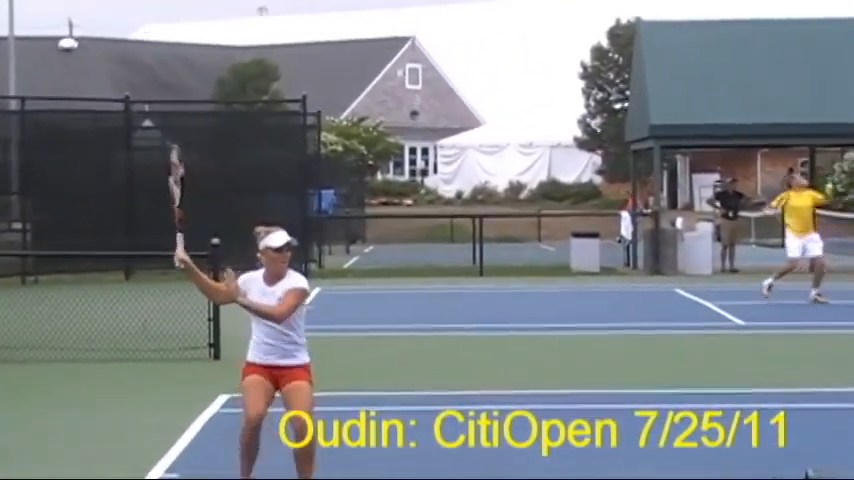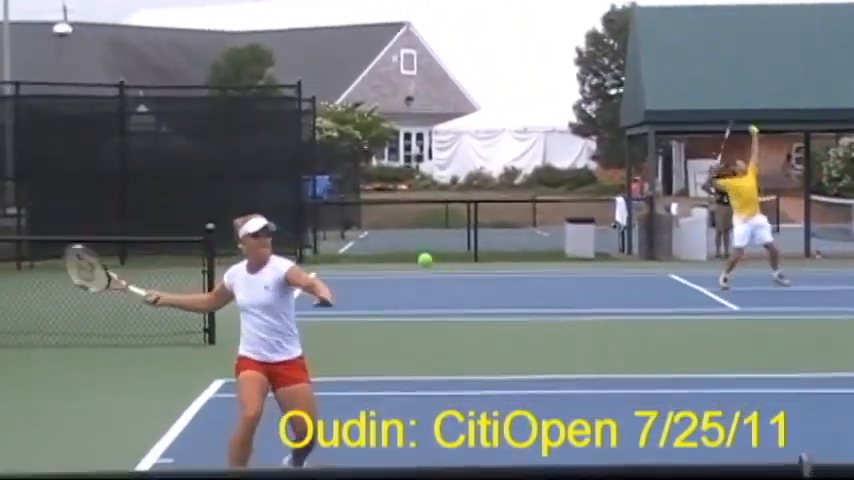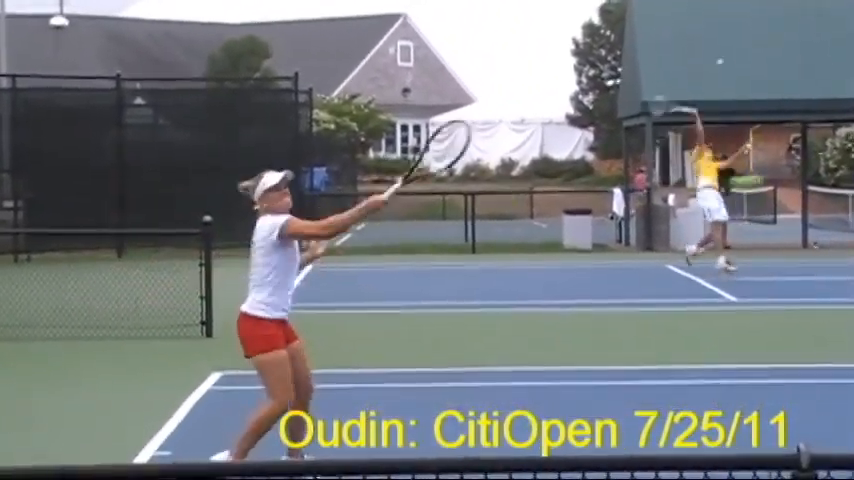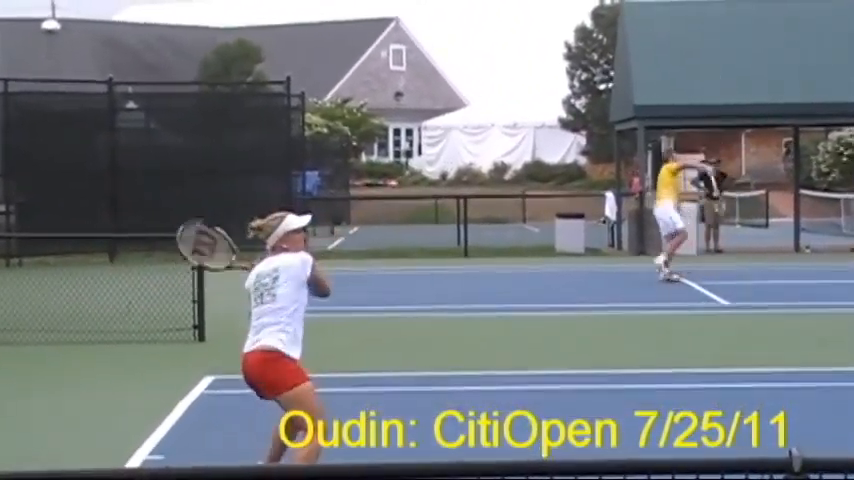
dt=0.3s
person 1, frame 1
left shoulder: (297, 283)
right shoulder: (250, 279)
left elbow: (279, 314)
right elbow: (218, 294)
left wrist: (242, 300)
right wrist: (190, 268)
left hip: (295, 366)
right hip: (258, 365)
left knee: (302, 426)
right knee: (253, 418)
person 1, frame 2
left shoulder: (282, 268)
right shoulder: (234, 274)
left elbow: (310, 283)
right elbow: (210, 302)
left wrist: (322, 295)
right wrist: (164, 298)
left hip: (289, 360)
right hip: (251, 360)
left knee: (305, 431)
right knee: (250, 417)
left ankle: (295, 466)
person 1, frame 3
left shoulder: (278, 226)
right shoulder: (273, 224)
right elbow: (324, 230)
left wrist: (311, 255)
right wrist: (365, 207)
left hip: (276, 322)
right hip: (259, 324)
left knee: (304, 392)
right knee: (282, 401)
left ankle: (294, 460)
right ankle: (234, 460)
person 1, frame 4
left shoulder: (257, 273)
right shoulder: (302, 261)
right elbow: (323, 290)
left hip: (255, 360)
right hip: (275, 359)
left knee: (303, 415)
right knee: (316, 429)
left ankle: (269, 467)
person 2, frame 1
left shoulder: (811, 194)
right shoulder: (785, 196)
left elbow: (825, 200)
right elbow: (772, 207)
right wrist: (770, 209)
left hip: (810, 235)
right hip: (794, 235)
left knee: (820, 264)
right knee: (792, 265)
left ankle: (815, 292)
right ankle: (770, 282)
person 2, frame 2
left shoulder: (751, 175)
right shoulder: (730, 182)
left elbow: (754, 154)
right elbow: (714, 184)
left wrist: (754, 135)
right wrist: (714, 179)
left hip: (757, 220)
right hip: (741, 222)
left knee: (772, 249)
right knee: (738, 254)
left ankle: (776, 273)
right ankle: (725, 276)
person 2, frame 3
left shoulder: (711, 163)
right shoulder: (699, 156)
left elbow: (727, 163)
right elbow: (700, 137)
left wrist: (741, 150)
right wrist: (697, 119)
left hip: (713, 194)
right hip: (707, 193)
left knee: (720, 228)
right knee: (718, 227)
left ankle: (694, 249)
right ankle: (722, 260)
person 2, frame 4
left shoulder: (667, 173)
right shoulder: (668, 168)
right elbow: (685, 164)
right wrist: (704, 167)
left hip: (662, 208)
right hip: (665, 208)
left knee: (670, 240)
right knee: (682, 234)
left ankle: (665, 271)
right ankle: (662, 259)
